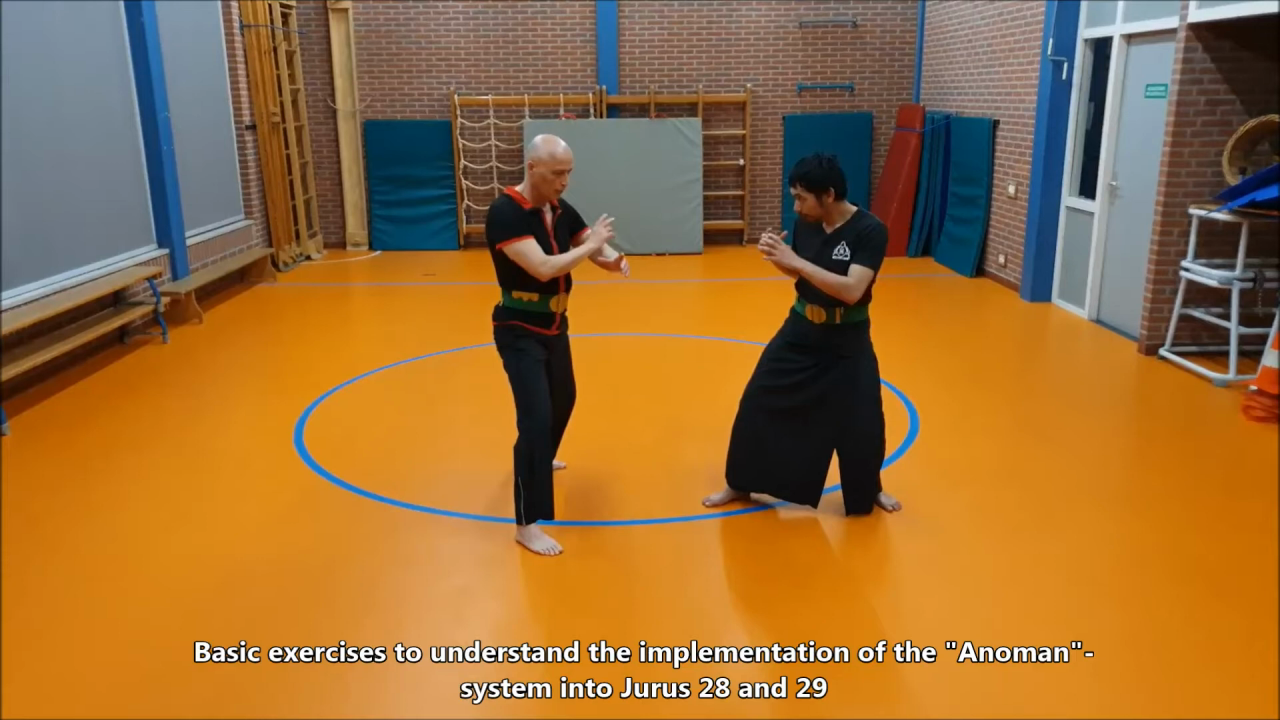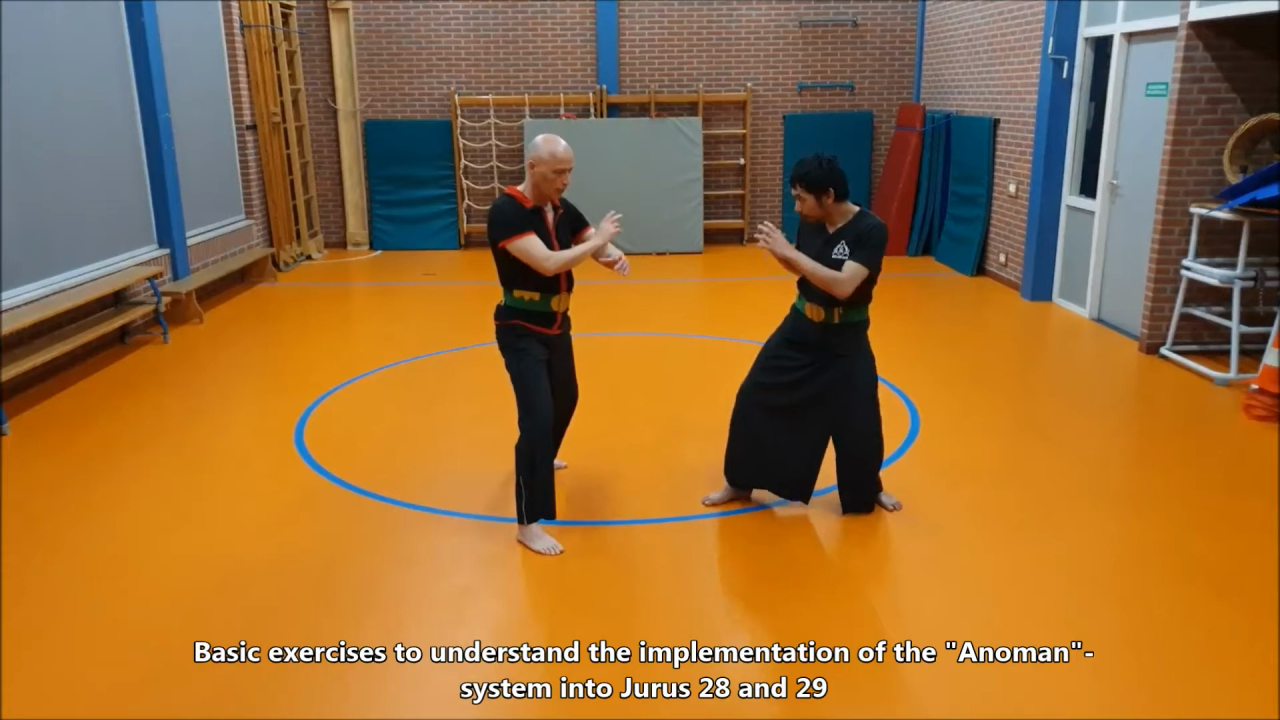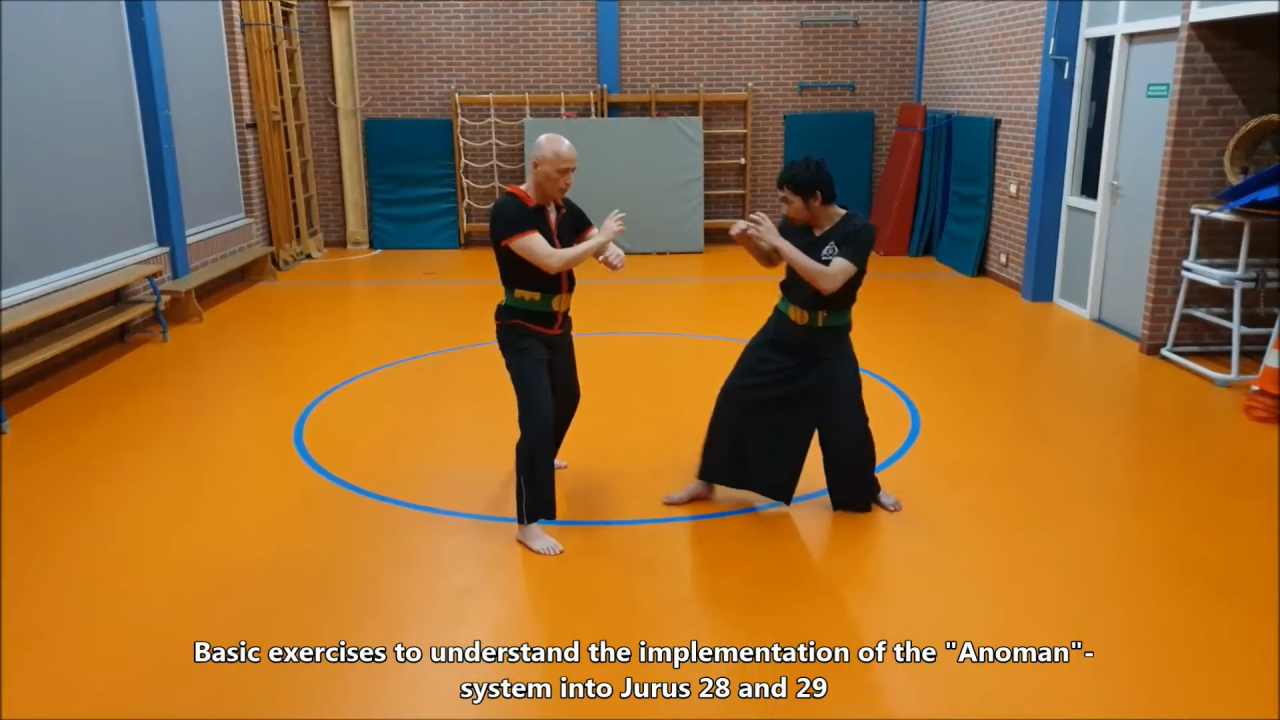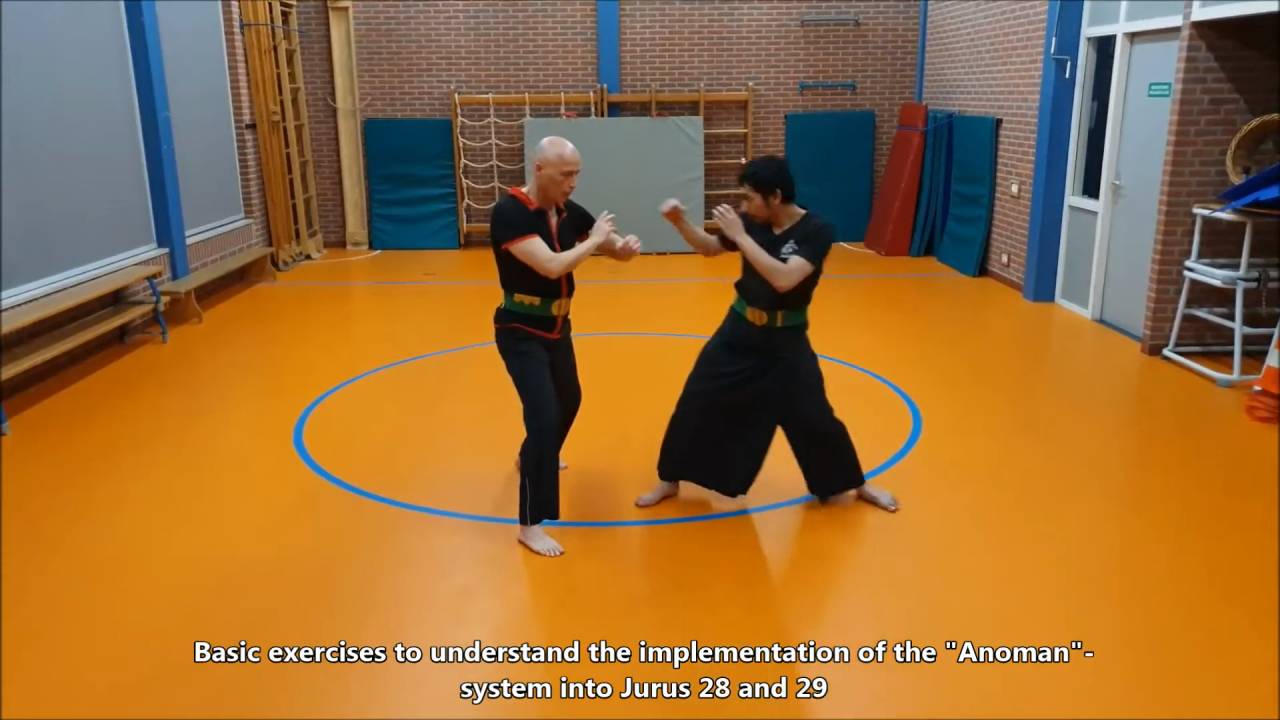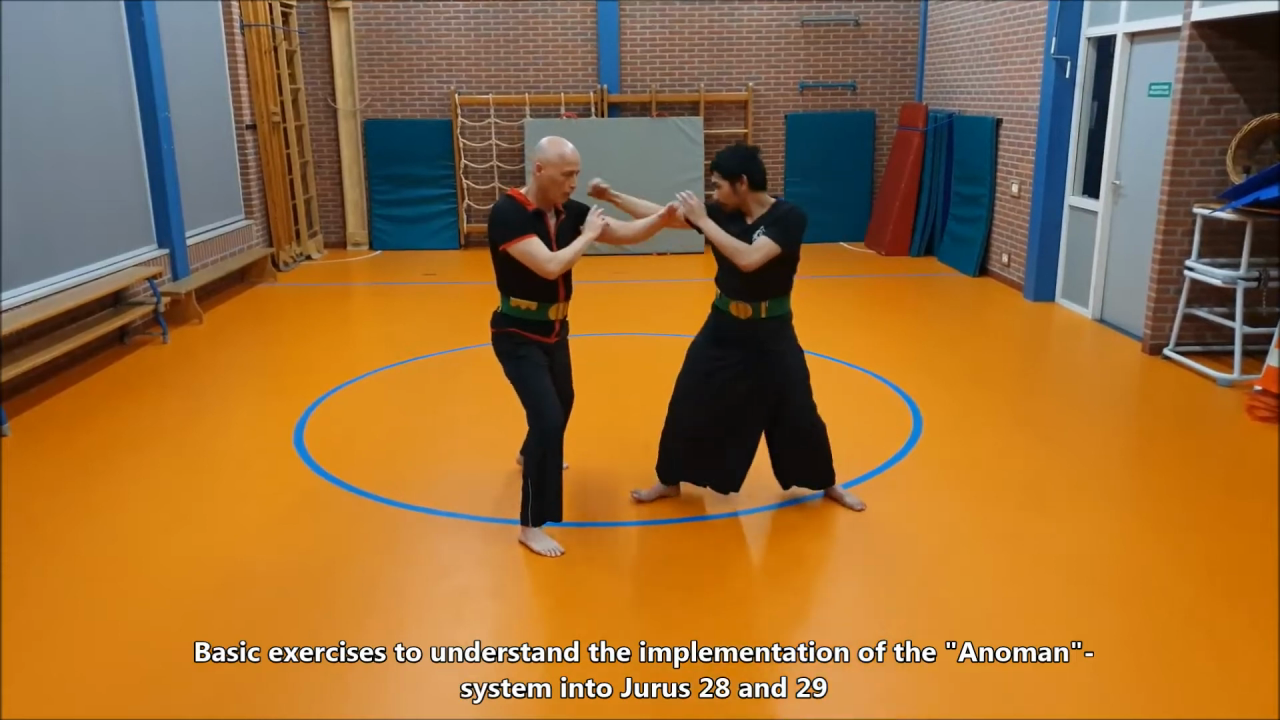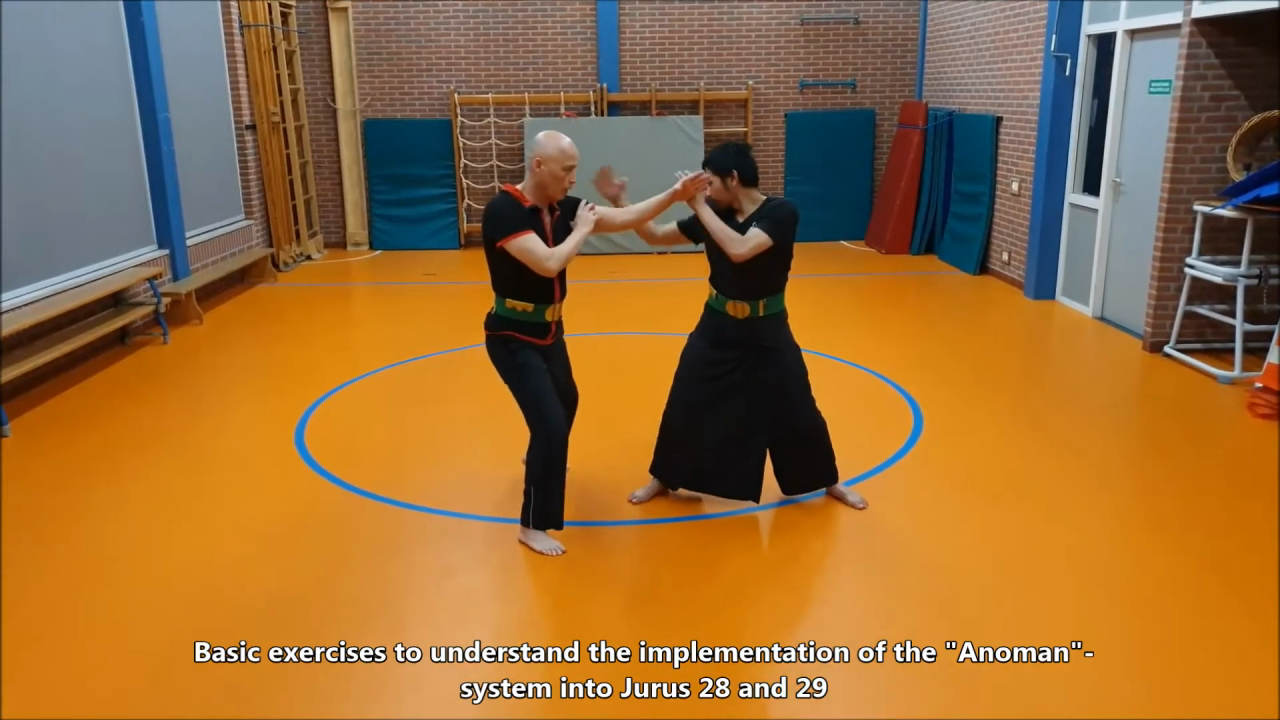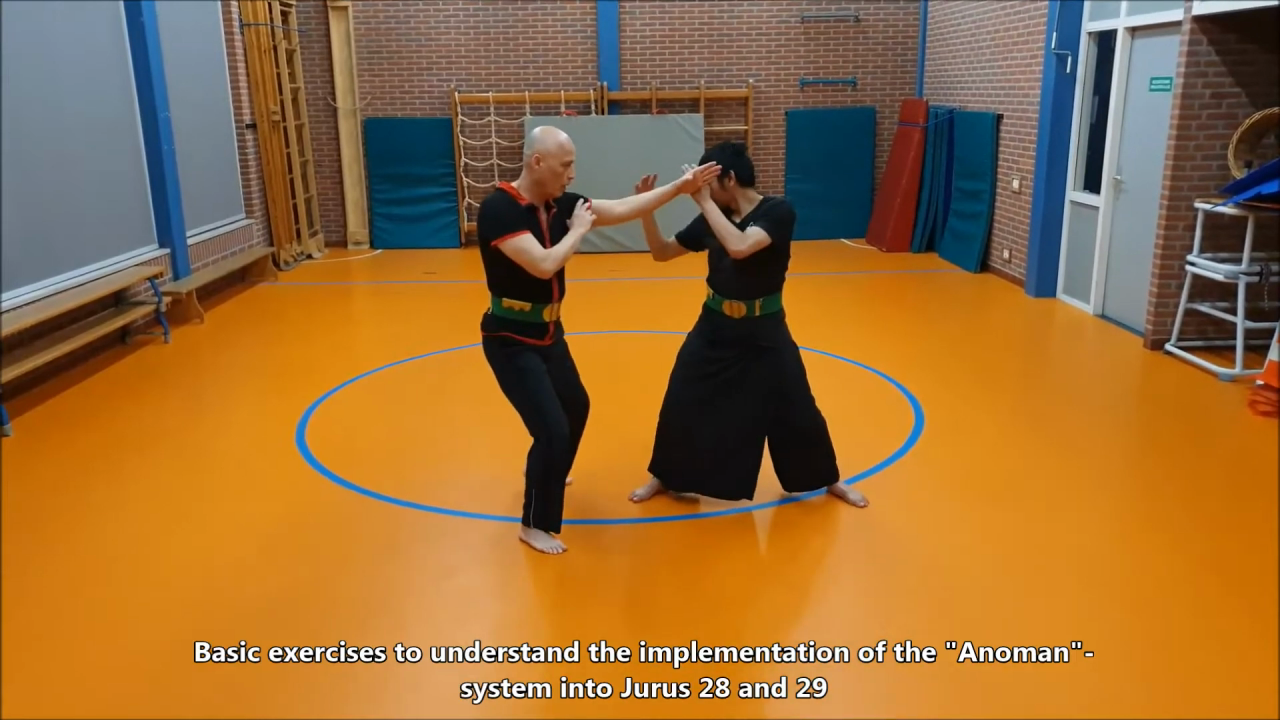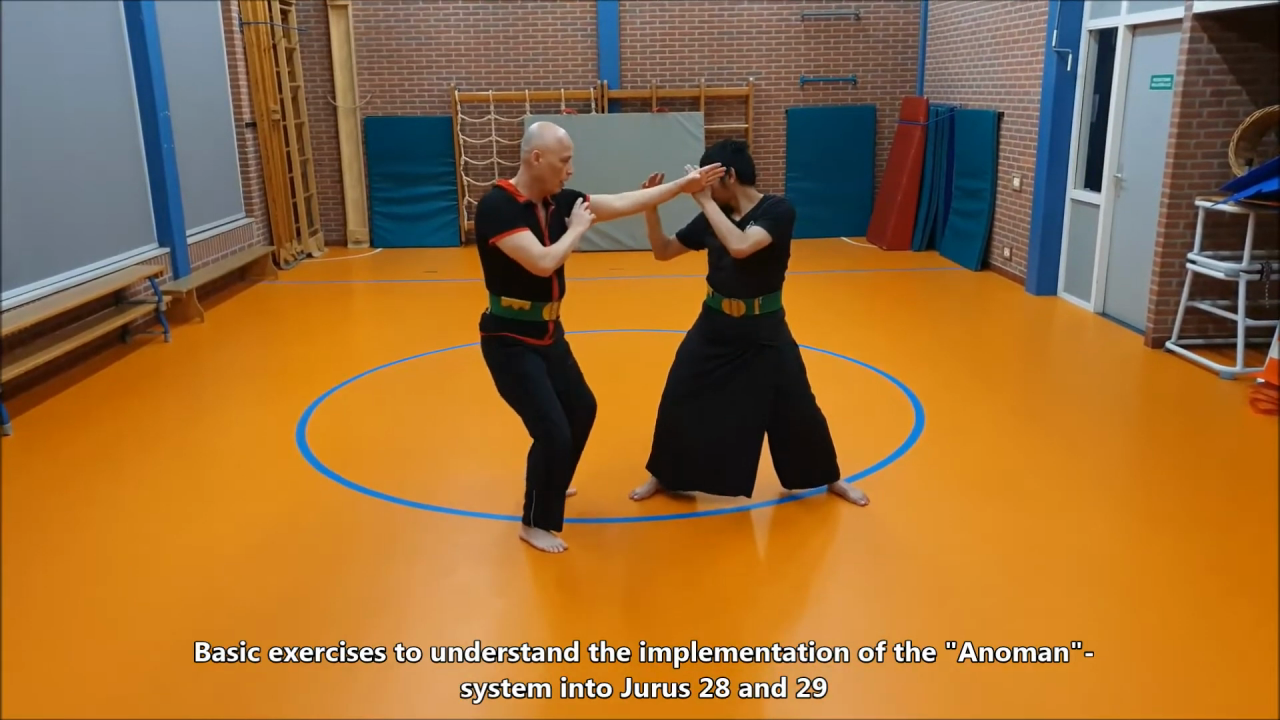
dt=0.2s
person 1, frame 1
left shoulder: (560, 209)
right shoulder: (505, 213)
left elbow: (593, 248)
right elbow: (543, 267)
left wrist: (613, 259)
right wrist: (592, 245)
left hip: (554, 325)
right hip: (519, 330)
left knee: (562, 400)
right knee: (536, 417)
left ankle: (538, 458)
right ankle: (528, 523)
person 1, frame 2
left shoulder: (562, 209)
right shoulder: (506, 212)
left elbow: (597, 246)
right elbow: (548, 263)
left wrist: (615, 256)
right wrist: (597, 241)
left hip: (556, 325)
right hip: (521, 330)
left knee: (564, 400)
right knee: (537, 416)
left ankle: (538, 458)
right ankle: (529, 523)
person 1, frame 3
left shoulder: (566, 208)
right shoulder: (509, 210)
left elbow: (603, 246)
right elbow: (551, 260)
left wrist: (614, 253)
right wrist: (601, 238)
left hip: (557, 324)
right hip: (522, 329)
left knee: (565, 400)
right knee: (538, 415)
left ankle: (539, 458)
right ankle: (528, 524)
person 1, frame 4
left shoulder: (569, 211)
right shoulder: (509, 213)
left elbow: (611, 245)
right elbow: (551, 265)
left wrist: (626, 245)
right wrist: (595, 239)
left hip: (556, 327)
right hip: (521, 332)
left knee: (567, 400)
right knee: (544, 415)
left ankle: (531, 458)
right ankle: (530, 524)
person 1, frame 5
left shoulder: (569, 210)
right shoulder: (507, 214)
left elbow: (625, 232)
right elbow: (549, 265)
left wrist: (660, 218)
right wrist: (587, 234)
left hip: (553, 330)
right hip: (517, 335)
left knee: (559, 405)
right knee: (548, 418)
left ankle: (531, 456)
right ankle: (532, 525)
person 1, frame 6
left shoulder: (562, 206)
right shoulder: (502, 211)
left elbow: (623, 218)
right elbow: (548, 263)
left wrist: (673, 195)
right wrist: (581, 229)
left hip: (548, 332)
right hip: (512, 338)
left knee: (564, 405)
right knee: (551, 424)
left ankle: (536, 458)
right ankle: (533, 525)
person 1, frame 7
left shoulder: (560, 204)
right shoulder: (498, 209)
left elbow: (623, 209)
right elbow: (543, 265)
left wrist: (680, 187)
right wrist: (578, 230)
left hip: (548, 333)
right hip: (510, 340)
left knee: (575, 408)
right knee: (552, 429)
left ankle: (543, 470)
right ankle: (534, 525)
person 1, frame 8
left shoulder: (558, 201)
right shoulder: (497, 206)
left elbow: (622, 203)
right elbow: (542, 262)
left wrist: (682, 185)
right wrist: (577, 228)
left hip: (548, 333)
right hip: (510, 341)
left knee: (581, 410)
right knee: (553, 432)
left ankle: (551, 482)
right ankle: (535, 524)
person 2, frame 1
left shoulder: (869, 231)
right shoulder: (806, 223)
left elbow: (852, 290)
left wrist: (795, 260)
right wrist: (779, 255)
left hip: (847, 341)
right hip: (800, 330)
left knee: (862, 422)
right knee: (758, 404)
left ankle: (869, 489)
right ankle: (739, 485)
person 2, frame 2
left shoulder: (870, 231)
right shoulder: (811, 222)
left elbow: (843, 286)
left wrist: (788, 250)
right wrist: (778, 250)
left hip: (845, 340)
right hip: (799, 328)
left knee: (859, 422)
right knee: (754, 400)
left ankle: (868, 489)
right ankle: (739, 484)
person 2, frame 3
left shoulder: (858, 232)
right shoulder: (795, 224)
left elbow: (829, 281)
right elbow: (771, 261)
left wrist: (779, 241)
right wrist: (749, 241)
left hip: (828, 342)
right hip: (782, 330)
left knee: (847, 423)
right knee: (735, 400)
left ankle: (865, 489)
right ankle: (706, 482)
person 2, frame 4
left shoulder: (817, 232)
right shoulder: (751, 221)
left elbow: (785, 280)
right elbow: (709, 248)
left wrist: (742, 236)
right wrist: (680, 222)
left hip: (786, 340)
right hip: (739, 331)
left knee: (814, 418)
right knee: (696, 405)
left ankle: (854, 484)
right ankle: (669, 480)
person 2, frame 5
left shoulder: (789, 217)
right shoulder: (724, 213)
left elbow: (748, 259)
right elbow: (664, 215)
left wrist: (703, 221)
right wrist: (612, 197)
left hip: (771, 333)
right hip: (723, 328)
left knee: (798, 412)
right knee: (688, 406)
left ankle: (828, 484)
right ankle: (668, 481)
person 2, frame 6
left shoulder: (781, 213)
right shoulder: (715, 213)
left elbow: (741, 250)
right elbow: (656, 236)
left wrist: (701, 208)
right wrist: (618, 201)
left hip: (766, 331)
right hip: (716, 327)
left knee: (798, 412)
right knee: (684, 407)
left ankle: (829, 482)
right ankle: (664, 479)
person 2, frame 7
left shoulder: (779, 212)
right shoulder: (712, 217)
left elbow: (739, 247)
right elbow: (661, 252)
left wrist: (704, 202)
left hip: (764, 331)
right hip: (714, 328)
left knee: (797, 411)
right knee: (680, 405)
left ankle: (829, 481)
right ankle: (664, 477)
person 2, frame 8
left shoulder: (778, 211)
right shoulder: (713, 216)
left elbow: (741, 246)
right elbow: (662, 251)
left wrist: (705, 202)
right wrist: (651, 206)
left hip: (764, 329)
right hip: (714, 326)
left knee: (797, 409)
right knee: (677, 403)
left ankle: (831, 478)
right ankle: (663, 476)
